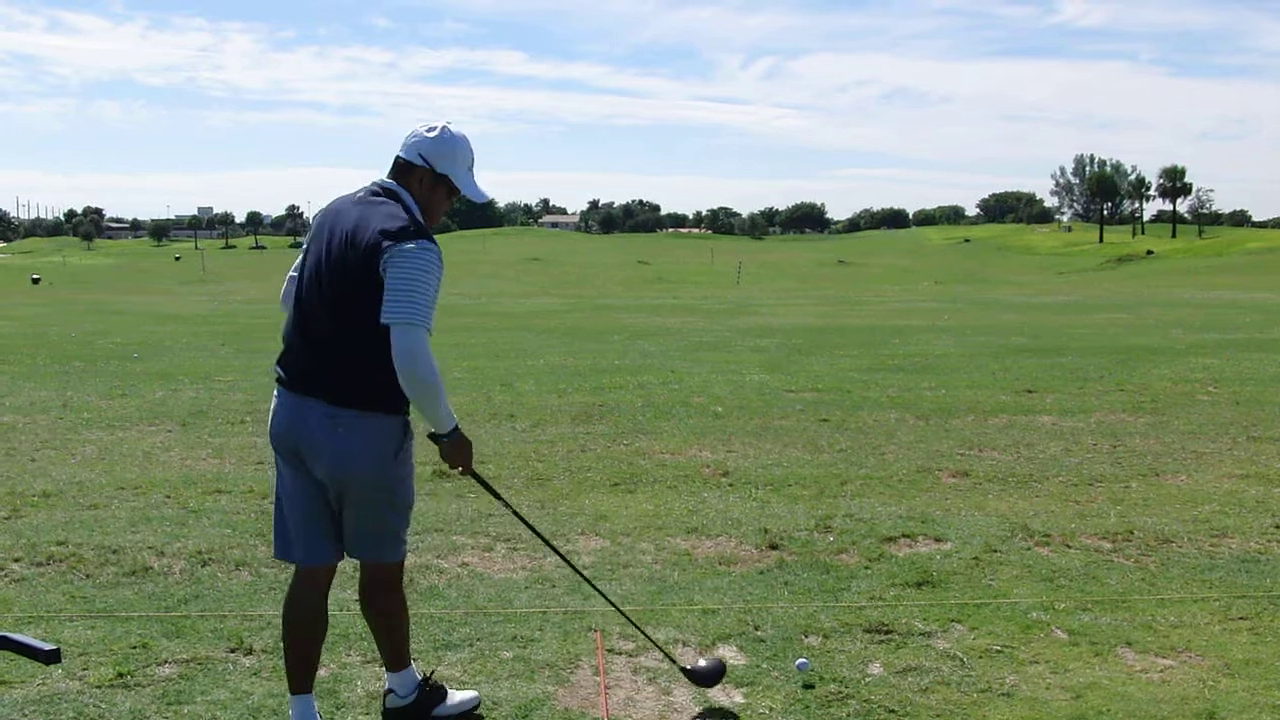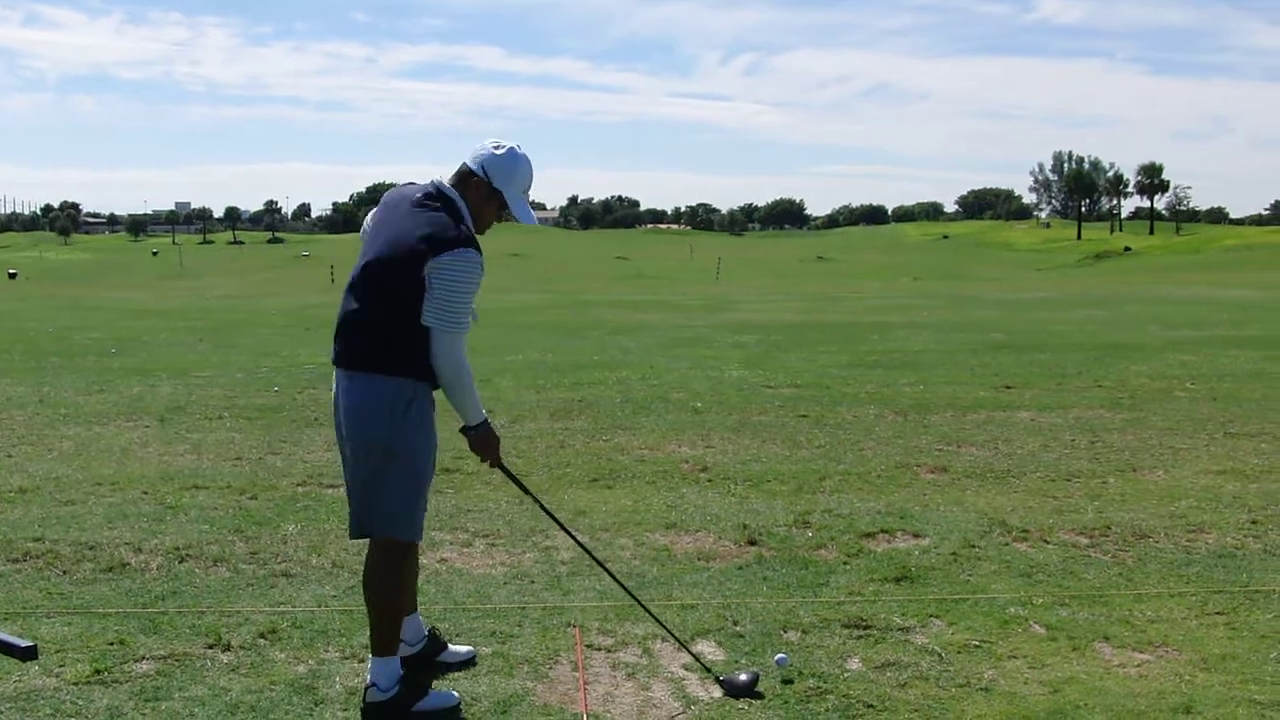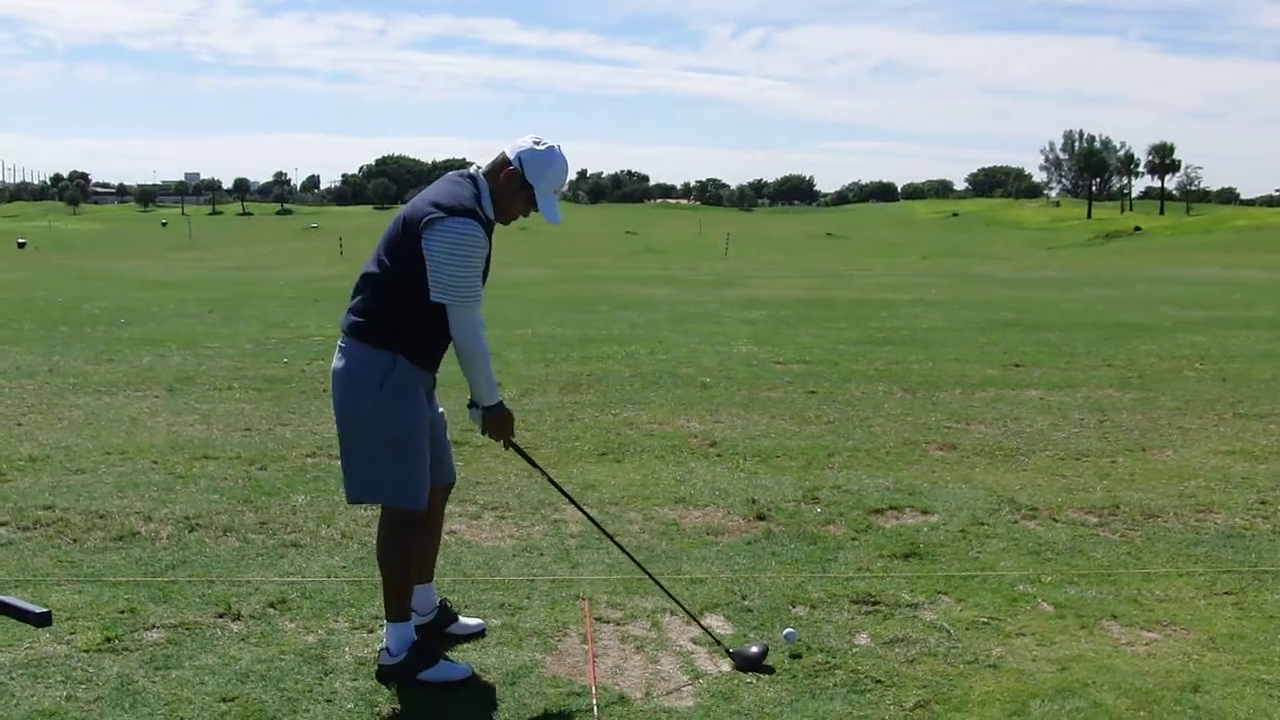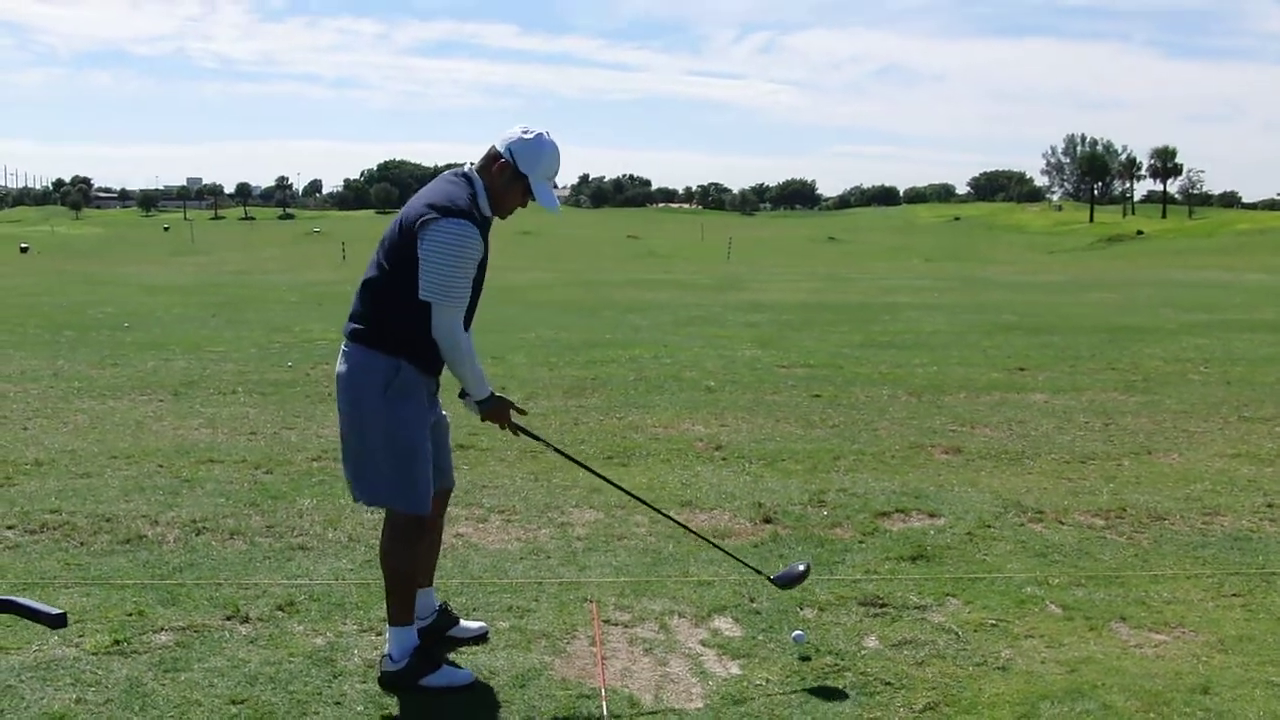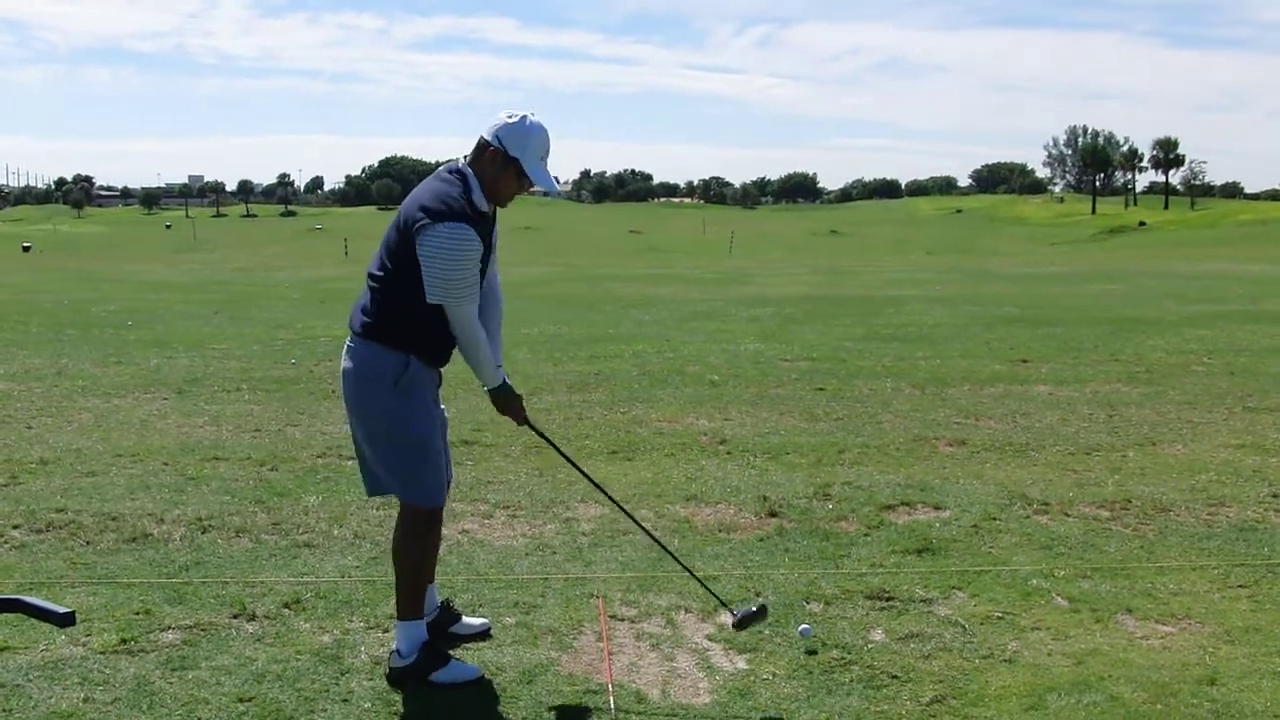
dt=0.7s
person 1, frame 1
left shoulder: (333, 214)
right shoulder: (412, 245)
left elbow: (292, 297)
right elbow: (410, 359)
right wrist: (447, 430)
left hip: (294, 410)
right hip: (364, 424)
left knee: (311, 570)
right knee: (381, 566)
person 1, frame 2
left shoulder: (401, 198)
right shoulder: (457, 250)
left elbow: (370, 234)
right elbow: (446, 356)
right wrist: (476, 425)
left hip: (356, 383)
right hip: (392, 393)
left knee: (397, 528)
right knee: (392, 536)
left ankle: (412, 641)
person 1, frame 3
left shoulder: (461, 198)
right shoulder: (460, 224)
left elbow: (462, 319)
right elbow: (465, 330)
left wrist: (484, 397)
right wrist: (490, 404)
left hip: (404, 365)
right hip: (379, 368)
left knee: (434, 489)
right knee: (404, 505)
left ankle: (424, 610)
right ankle: (400, 649)
person 1, frame 4
left shoulder: (465, 202)
right shoulder: (454, 222)
left elbow: (451, 319)
right elbow: (446, 330)
left wrist: (477, 388)
right wrist: (483, 396)
left hip: (406, 368)
right hip: (383, 371)
left knee: (435, 494)
right knee: (409, 509)
left ankle: (425, 613)
right ankle: (402, 655)
person 1, frame 5
left shoulder: (471, 200)
right shoulder: (451, 221)
left elbow: (488, 292)
right elbow: (462, 321)
left wrist: (497, 376)
right wrist: (496, 386)
left hip: (409, 364)
right hip: (388, 366)
left knee: (433, 491)
right knee: (421, 502)
left ankle: (428, 609)
right ankle: (410, 650)
